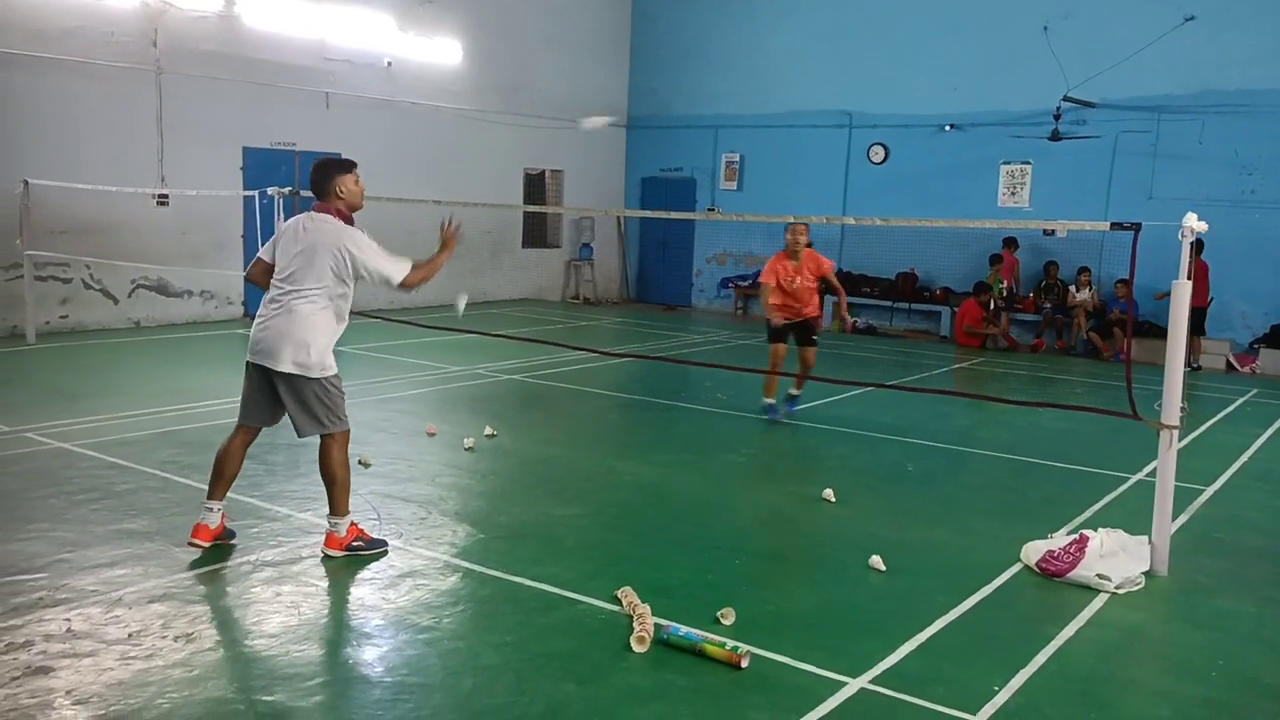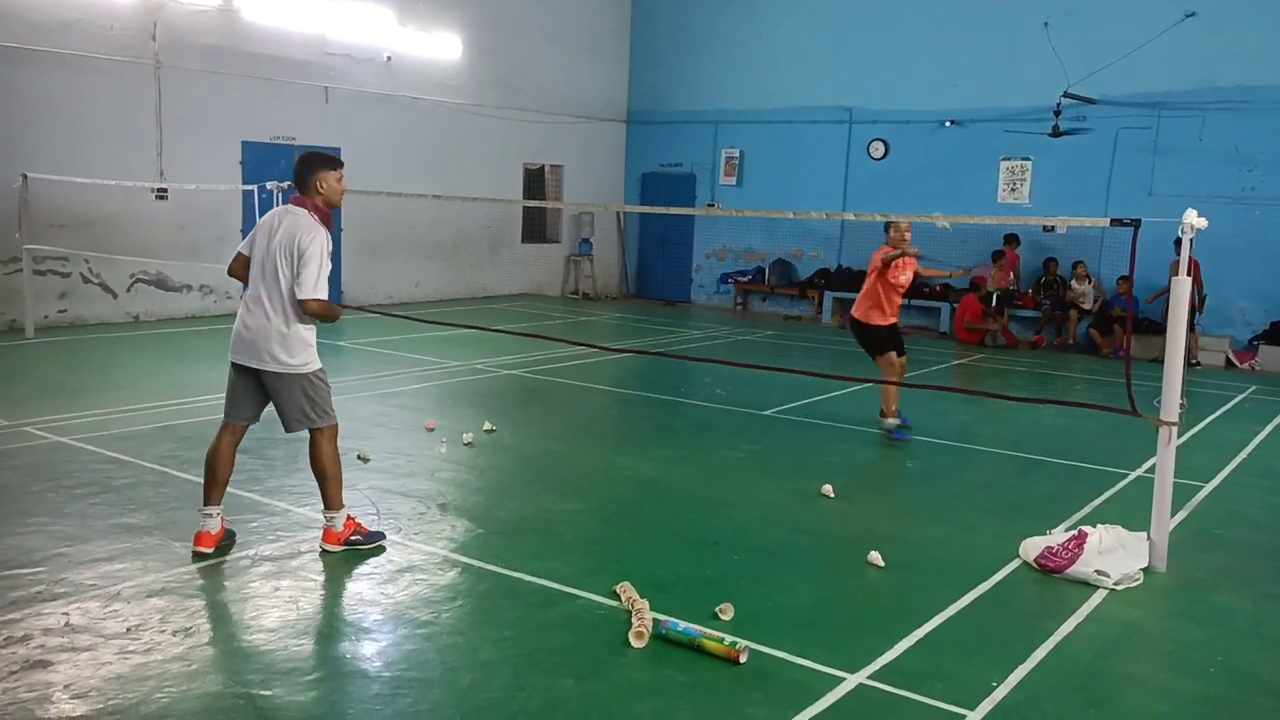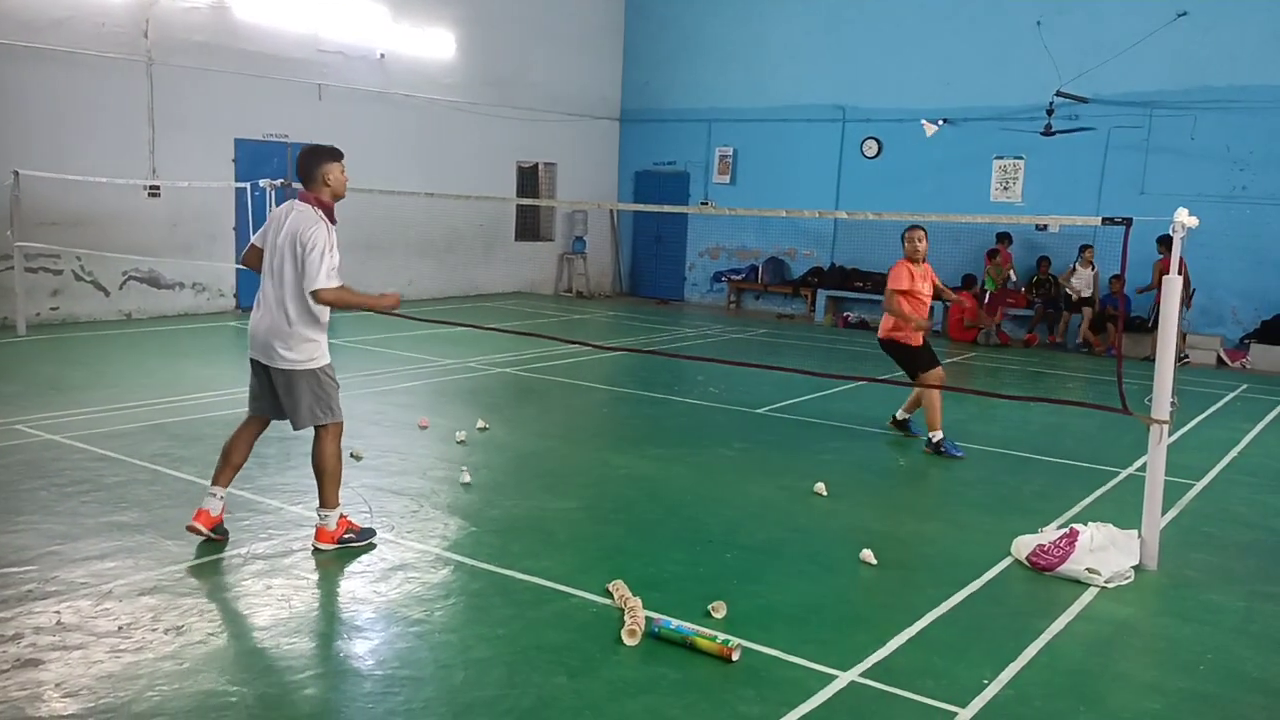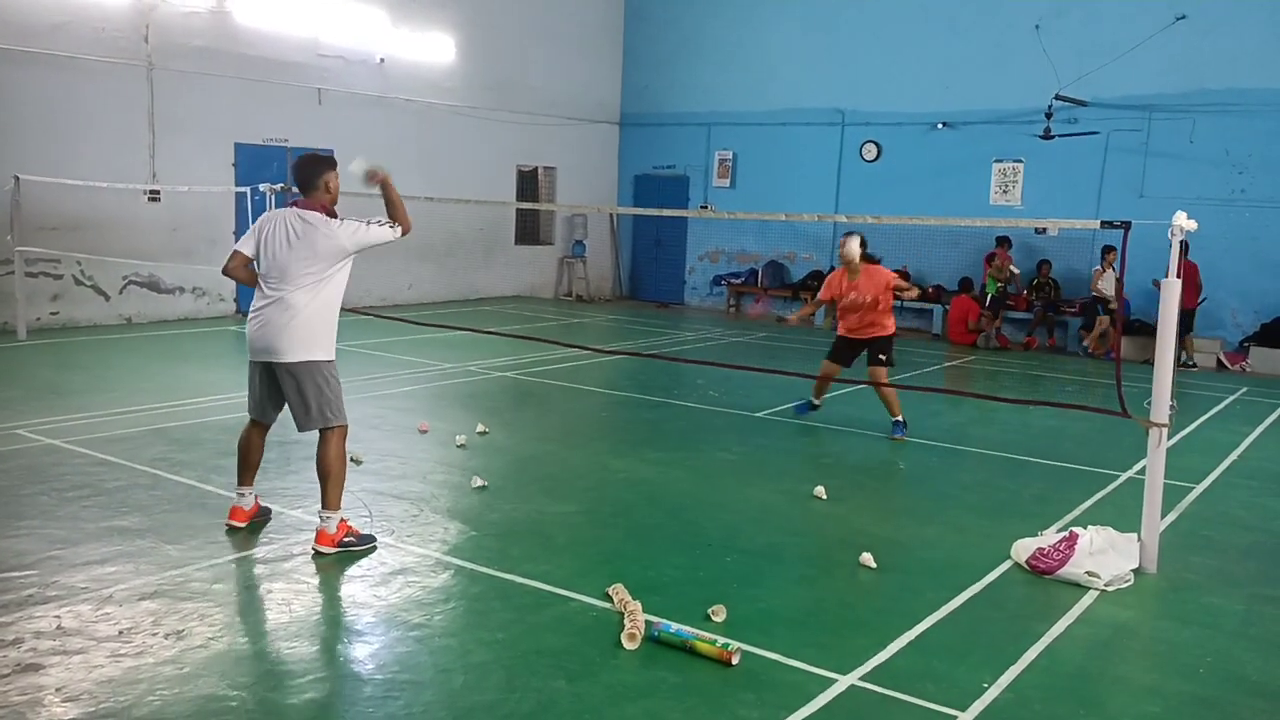
dt=0.4s
person 1, frame 1
left shoulder: (292, 226)
right shoulder: (350, 241)
left elbow: (255, 274)
right elbow: (410, 279)
right wrist: (445, 251)
left hip: (264, 344)
right hip: (303, 353)
left knee: (245, 429)
right knee: (335, 436)
left ankle: (209, 521)
right ankle: (341, 532)
person 1, frame 2
left shoulder: (271, 218)
right shoulder: (314, 234)
left elbow: (237, 268)
right elbow: (310, 305)
right wrist: (334, 312)
left hip: (247, 343)
right hip: (288, 351)
left knee: (231, 430)
right knee: (324, 430)
left ankle: (209, 527)
right ankle: (337, 527)
person 1, frame 3
left shoulder: (283, 212)
right shoulder: (317, 228)
left elbow: (250, 258)
right elbow: (323, 294)
right wrist: (375, 302)
left hip: (264, 338)
right hip: (299, 346)
left knee: (255, 421)
right knee: (329, 427)
left ankle: (210, 510)
right ankle: (330, 525)
person 1, frame 4
left shoulder: (270, 221)
right shoulder: (339, 232)
left elbow: (233, 268)
right elbow: (401, 227)
right wrist: (386, 184)
left hip: (262, 338)
right hip: (303, 346)
left knee: (259, 421)
right knee: (333, 429)
left ankle: (243, 504)
right ankle: (330, 528)
person 2, frame 1
left shoulder: (816, 260)
right shoulder: (775, 262)
left elbow: (836, 286)
right elbow: (765, 293)
left wrist: (843, 309)
right wrist: (772, 314)
left hip: (808, 314)
right hip: (780, 315)
left knee: (808, 360)
right knee: (777, 357)
left ankle: (795, 393)
right ankle: (769, 402)
person 2, frame 2
left shoulder: (909, 260)
right shoulder: (883, 254)
left elbow: (921, 271)
right elbow: (888, 259)
left wrist: (951, 274)
right wrist: (904, 252)
left hip: (888, 320)
right hip: (866, 319)
left knee: (901, 366)
right knee: (892, 366)
left ankle: (889, 413)
right ankle: (891, 422)
person 2, frame 3
left shoulder: (927, 268)
right shoulder: (901, 269)
left elbow: (940, 289)
right elbow: (890, 303)
left wrist: (954, 298)
right wrist: (913, 321)
left hip: (914, 337)
right hip: (897, 336)
left knee: (935, 380)
right knee: (933, 381)
left ankle: (901, 417)
right ankle: (935, 439)
person 2, frame 4
left shoulder: (878, 274)
right shoulder: (835, 279)
left elbow: (909, 289)
right elbow: (815, 305)
left wrist: (911, 292)
right wrist: (796, 317)
left hip: (879, 332)
right hip: (848, 332)
left knee: (879, 379)
right knee: (826, 372)
left ankle: (898, 421)
right ankle: (815, 401)
